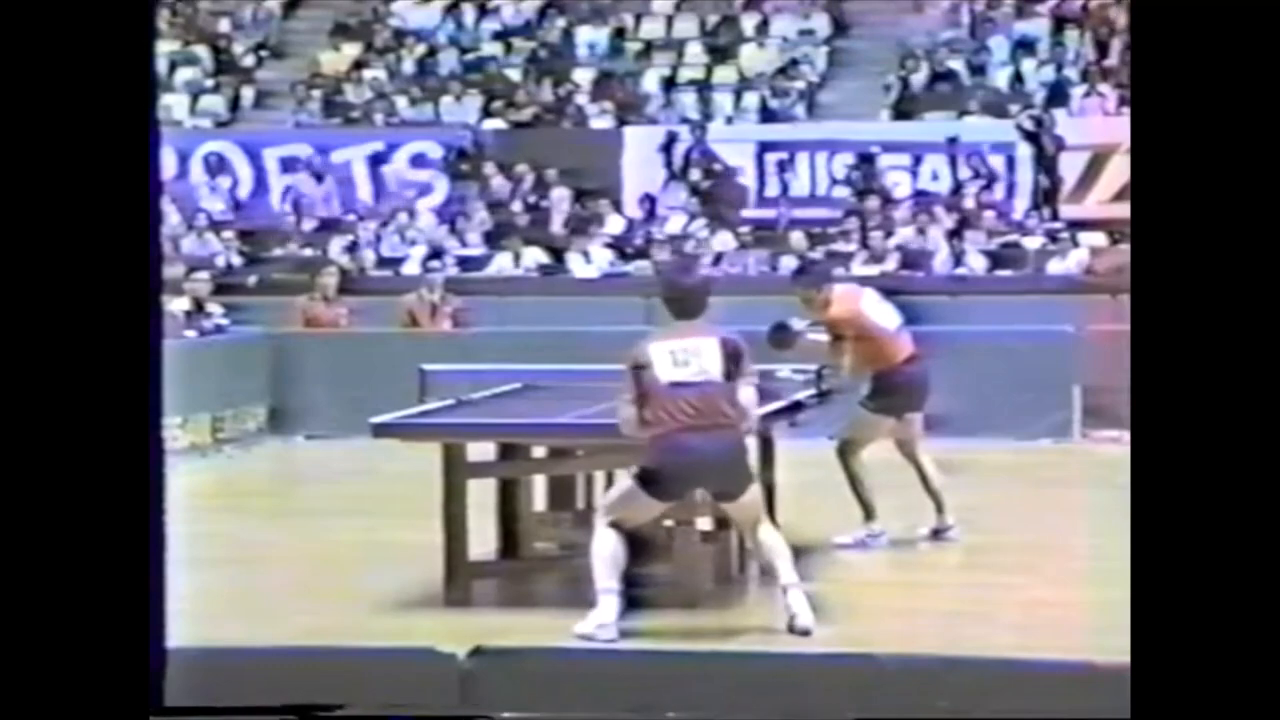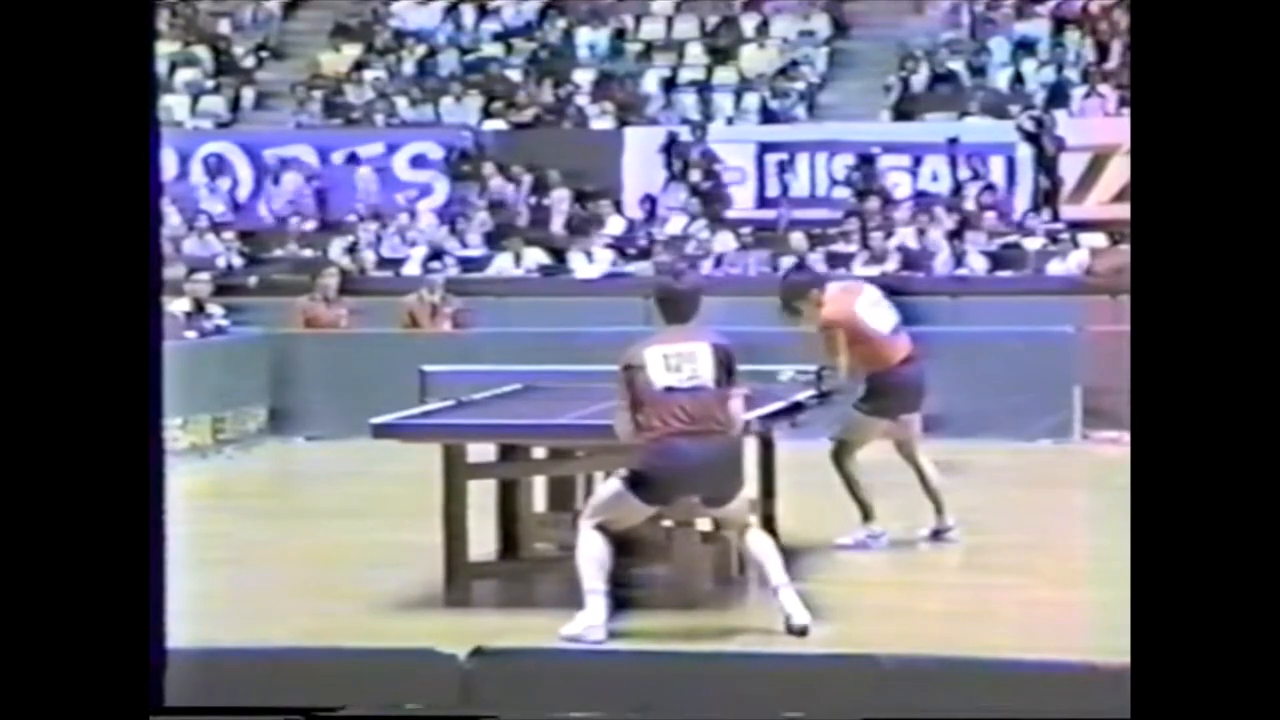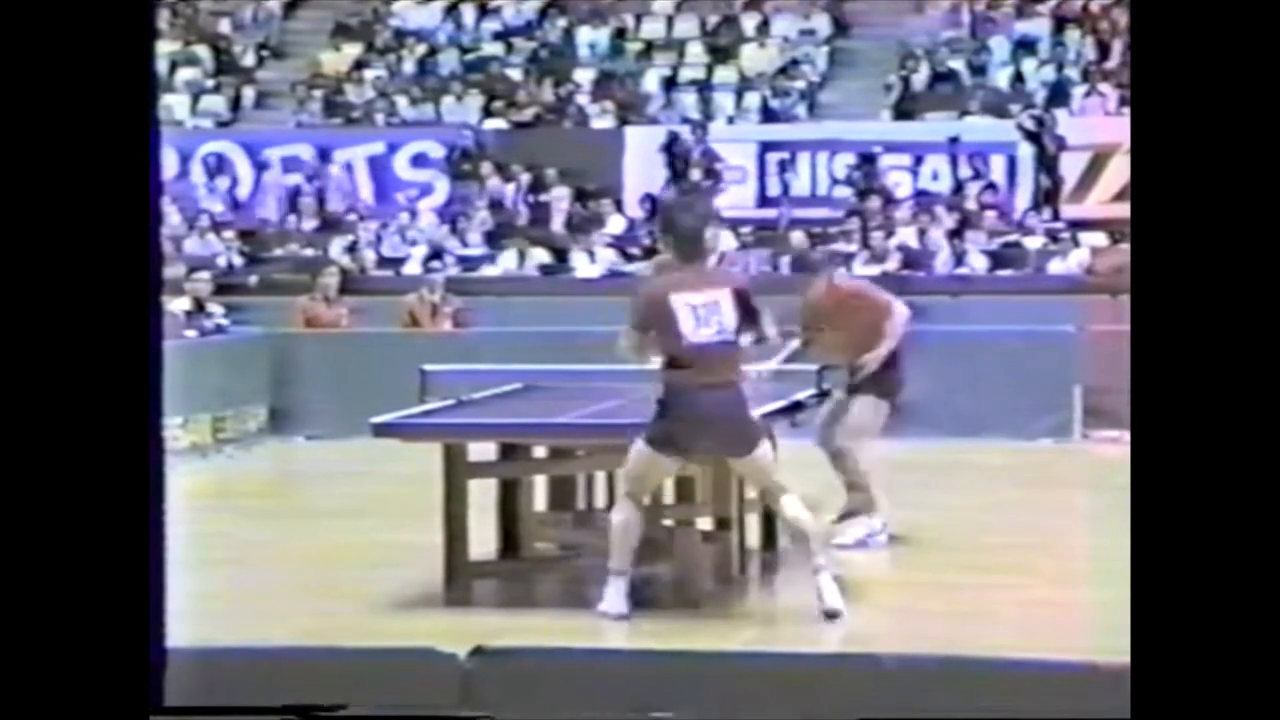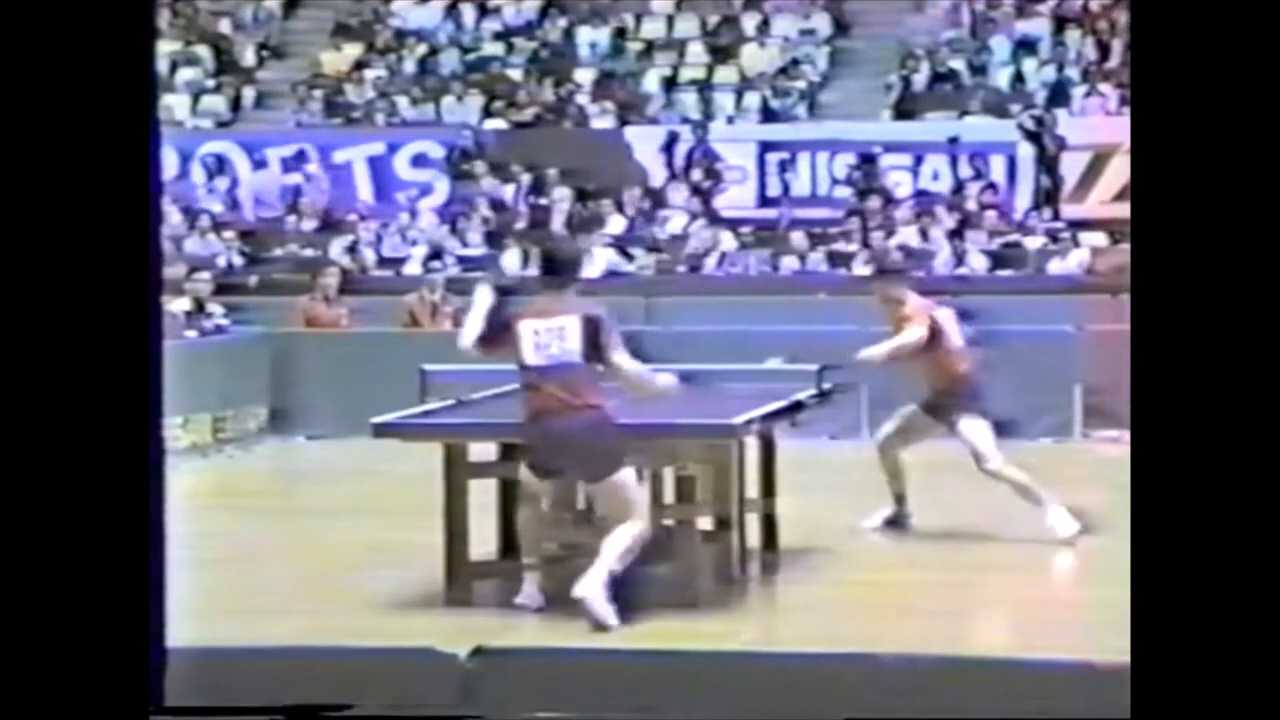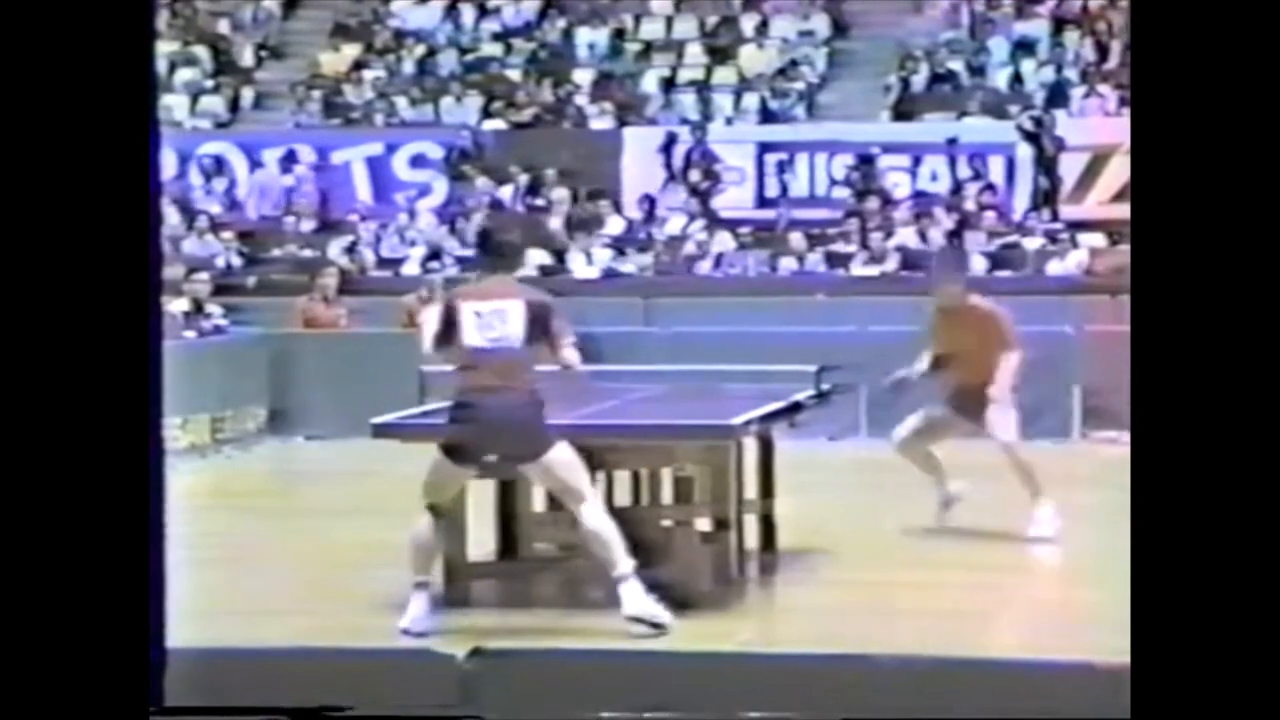
dt=0.7s
person 1, frame 1
left shoulder: (645, 350)
right shoulder: (729, 343)
left elbow: (628, 423)
right elbow: (748, 407)
left hip: (672, 456)
right hip: (727, 452)
left knee: (608, 521)
right knee: (757, 523)
left ankle: (606, 613)
right ankle: (797, 605)
person 1, frame 2
left shoulder: (637, 355)
right shoulder: (718, 346)
left elbow: (624, 431)
right elbow: (736, 419)
left hip: (662, 461)
right hip: (718, 458)
left knee: (592, 522)
right knee: (746, 525)
left ankle: (594, 615)
right ankle: (790, 603)
person 1, frame 3
left shoulder: (656, 291)
right shoulder: (734, 285)
left elbow: (631, 350)
right elbow: (768, 336)
left hip: (680, 409)
right hip: (730, 407)
left knee: (629, 493)
right knee: (779, 492)
left ankle: (616, 591)
right ankle: (823, 581)
person 1, frame 4
left shoulder: (514, 318)
right shoulder: (590, 315)
left elbow: (467, 344)
right elbow: (623, 366)
left wrist: (481, 302)
right wrist: (658, 382)
left hip: (542, 433)
right hip: (592, 429)
left knee: (534, 494)
right knee: (637, 520)
left ankle: (530, 585)
right ankle: (595, 582)
person 1, frame 5
left shoulder: (456, 299)
right shoulder: (538, 301)
left elbow: (435, 352)
right elbow: (571, 362)
left wrist: (429, 320)
right wrist: (549, 348)
left hip: (469, 415)
right hip: (521, 413)
left knee: (433, 505)
right knee: (586, 501)
left ankle: (420, 606)
right ankle: (633, 594)
person 2, frame 1
left shoulder: (837, 314)
right shoulder: (855, 291)
left elbow: (843, 366)
left hip: (894, 381)
right hip: (914, 372)
left knee: (847, 450)
right knee: (912, 450)
left ankle: (873, 529)
right ankle: (944, 521)
person 2, frame 2
left shoulder: (830, 316)
right shoulder: (854, 287)
left elbow: (842, 367)
left hip: (886, 382)
right hip: (912, 372)
left knee: (842, 453)
right knee: (911, 451)
left ankle: (872, 529)
right ankle: (944, 522)
person 2, frame 3
left shoulder: (854, 290)
right shoulder: (813, 306)
left elbow: (901, 311)
right elbow: (810, 342)
left wrist: (881, 350)
left hip: (881, 370)
right hip: (858, 372)
left knee: (847, 445)
right knee: (826, 436)
left ankle: (873, 522)
right ankle: (857, 501)
person 2, frame 4
left shoulder: (914, 310)
right shoulder: (916, 309)
left elbow: (917, 336)
left wrist: (880, 351)
left hip: (962, 395)
right hip: (940, 395)
left knee: (991, 465)
right knee: (885, 444)
left ankle: (1054, 511)
right ankle: (900, 511)
person 2, frame 5
left shoulder: (986, 313)
right shoulder: (940, 315)
left elbow: (1012, 352)
right elbow: (938, 354)
left wrist: (1002, 384)
right wrist: (916, 369)
left hip: (992, 395)
right hip: (960, 395)
left knee: (1007, 446)
right knee: (903, 441)
left ankle: (1043, 507)
right ankle: (945, 488)
